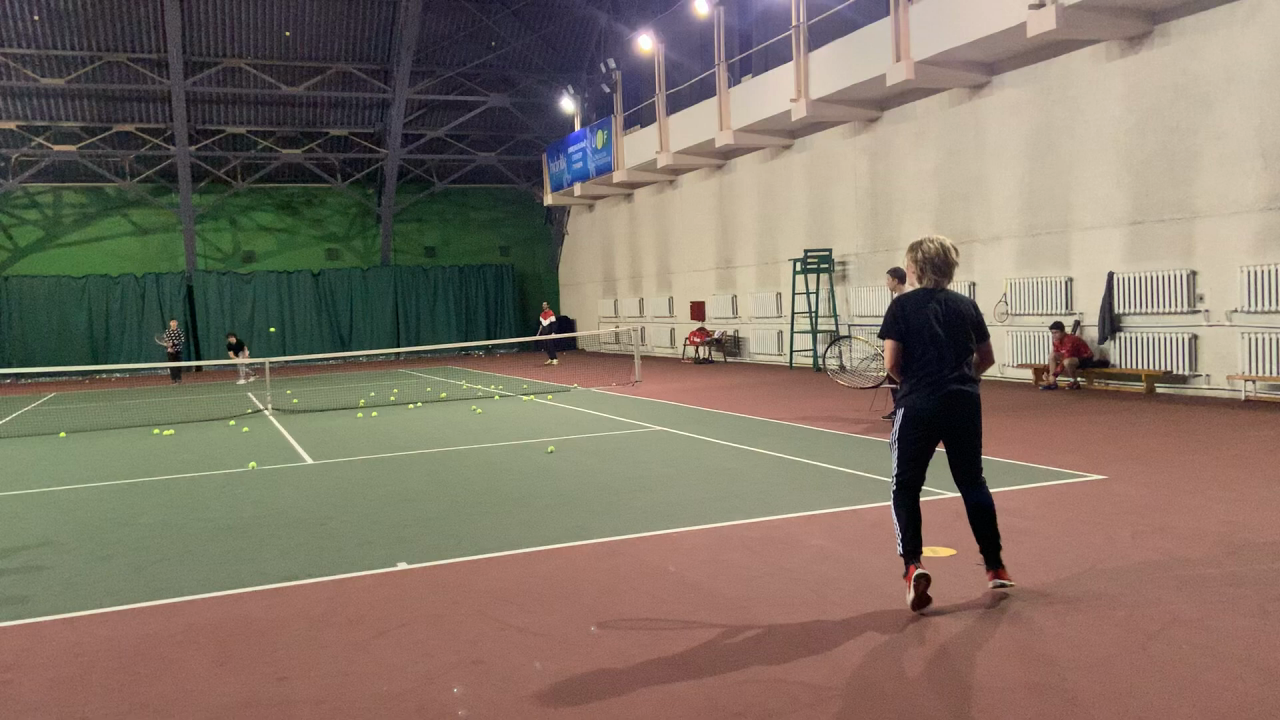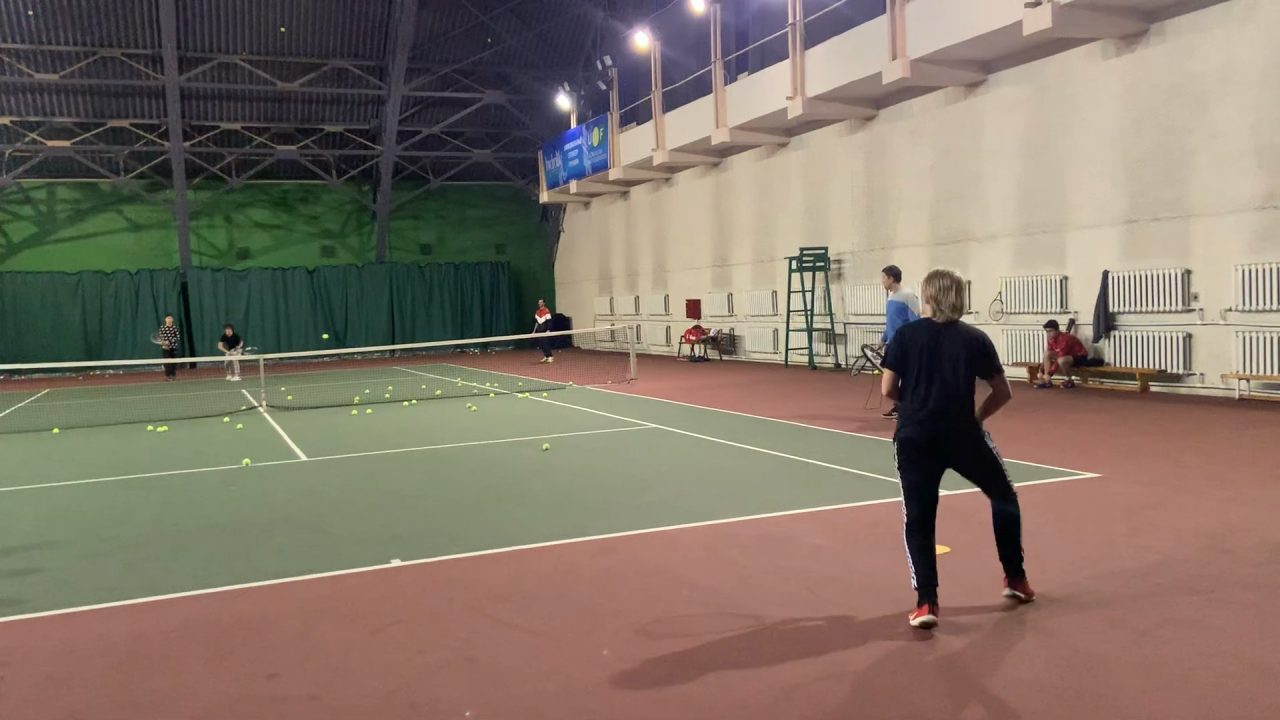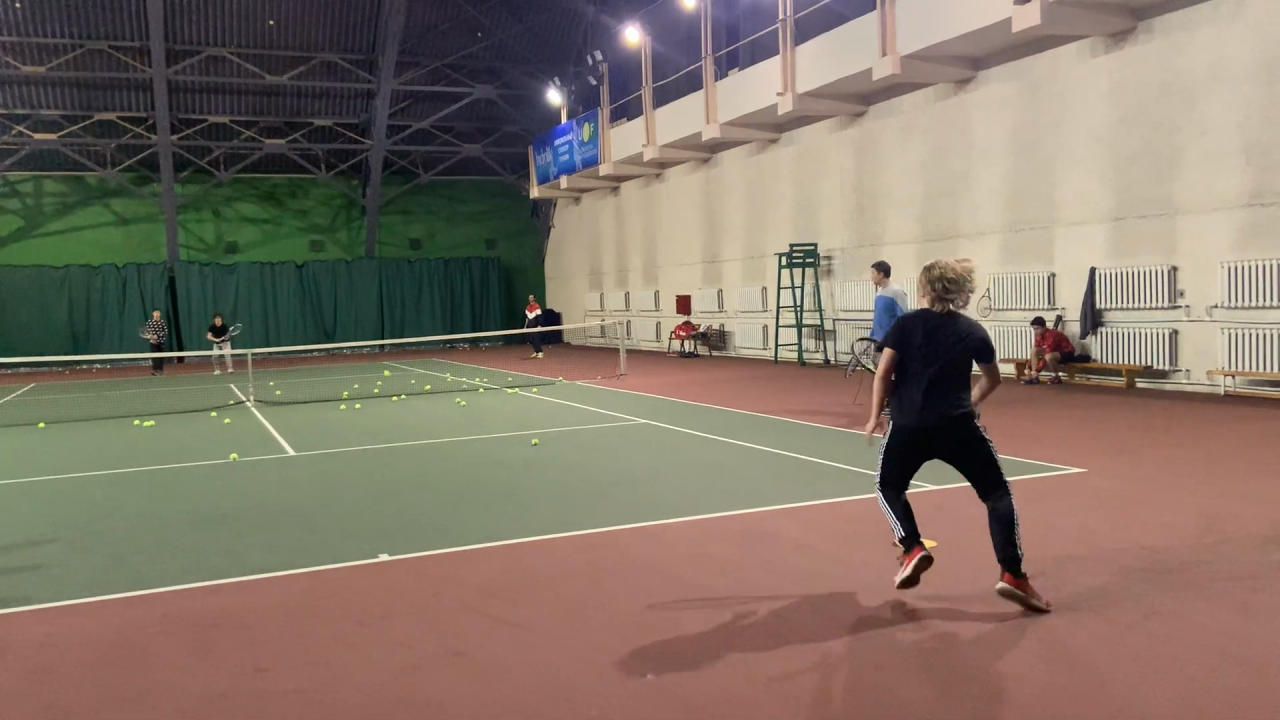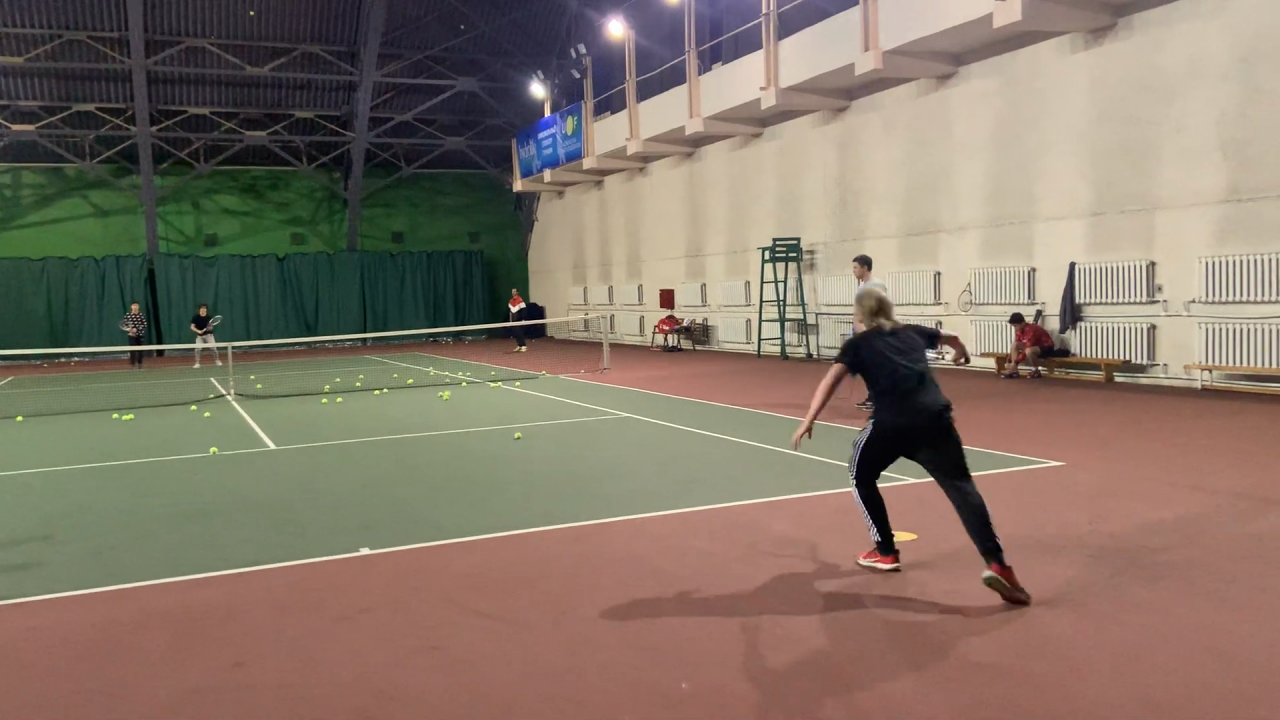
dt=0.2s
person 1, frame 1
left shoulder: (902, 305)
right shoulder: (966, 306)
left elbow: (892, 363)
right elbow: (986, 359)
left hip: (918, 407)
right hip: (964, 404)
left knee: (905, 489)
right knee: (973, 485)
left ankle: (914, 567)
right ankle: (994, 567)
person 1, frame 2
left shoulder: (906, 334)
right shoulder: (976, 339)
left elbow: (888, 389)
right elbow: (1002, 393)
left hip: (914, 437)
right hip: (963, 435)
left knee: (919, 519)
right knee: (1002, 494)
left ankle: (926, 601)
right ankle: (1014, 577)
person 1, frame 3
left shoulder: (906, 323)
right shoulder: (972, 329)
left elbow: (884, 373)
right elbow: (993, 379)
left wrist: (876, 416)
left hip: (912, 425)
right hip: (959, 425)
left knee: (889, 487)
right knee: (997, 494)
left ankle: (913, 549)
right ankle: (1012, 575)
person 1, frame 4
left shoulder: (858, 344)
right shoulder: (911, 332)
left elbow: (830, 381)
right elbow: (951, 338)
left wrist: (808, 422)
right wrist: (961, 353)
left hip: (891, 424)
right hip: (934, 418)
left knee: (861, 475)
right knee: (963, 490)
left ankle: (886, 550)
right ankle: (996, 565)
